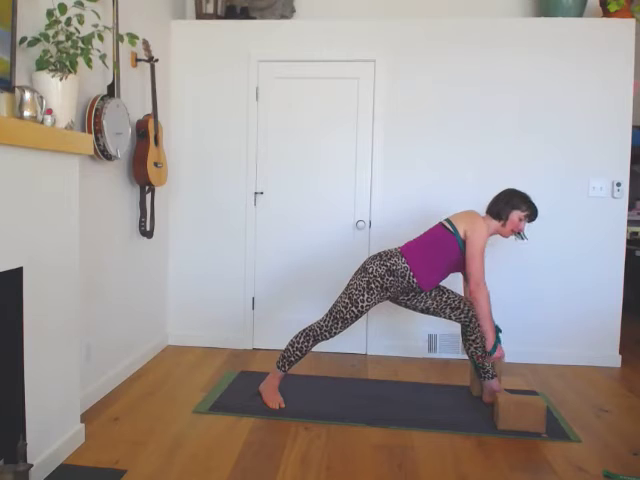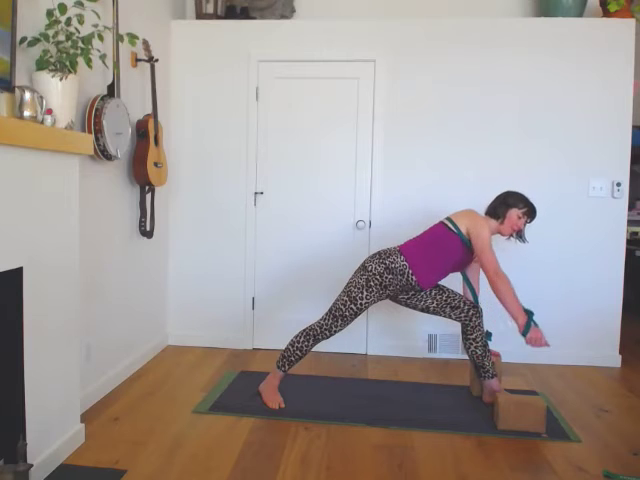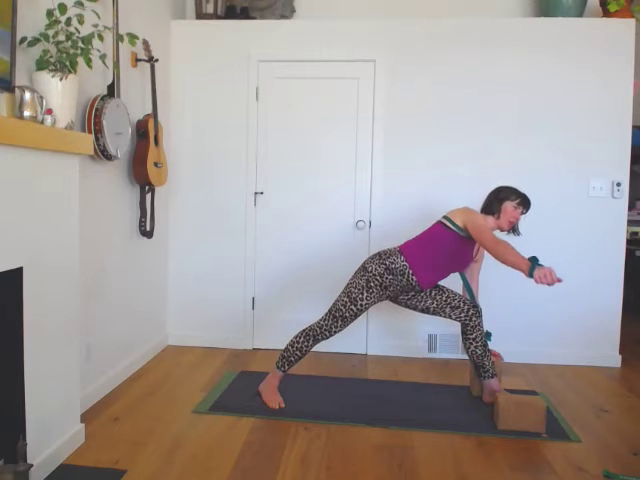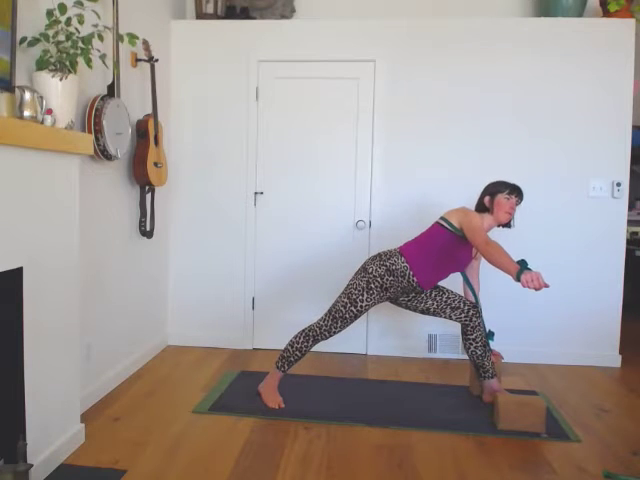
dt=0.5s
person 1, frame 1
left shoulder: (477, 239)
right shoulder: (476, 223)
left elbow: (472, 296)
right elbow: (477, 287)
left wrist: (484, 338)
right wrist: (492, 339)
left hip: (408, 287)
right hip: (386, 272)
left knee: (469, 313)
right knee: (330, 326)
left ankle: (490, 386)
right ankle: (271, 381)
person 1, frame 2
left shoulder: (477, 246)
right shoulder: (475, 221)
left elbow: (470, 295)
right elbow: (496, 277)
left wrist: (479, 344)
right wrist: (525, 324)
left hip: (408, 286)
right hip: (386, 270)
left knee: (470, 311)
right knee: (329, 325)
left ankle: (490, 386)
right ankle: (271, 381)
person 1, frame 3
left shoulder: (478, 249)
right shoulder: (468, 215)
left elbow: (470, 296)
right elbow: (495, 245)
left wrist: (480, 344)
right wrist: (531, 268)
left hip: (410, 288)
right hip: (387, 270)
left knee: (470, 312)
right knee: (329, 325)
left ankle: (490, 386)
right ankle: (271, 381)
person 1, frame 4
left shoulder: (476, 250)
right shoulder: (466, 215)
left elbow: (472, 297)
right elbow: (488, 246)
left wrist: (483, 343)
right wrist: (519, 271)
left hip: (411, 289)
right hip: (388, 271)
left knee: (469, 312)
right knee: (329, 325)
left ankle: (490, 386)
right ankle: (270, 381)
